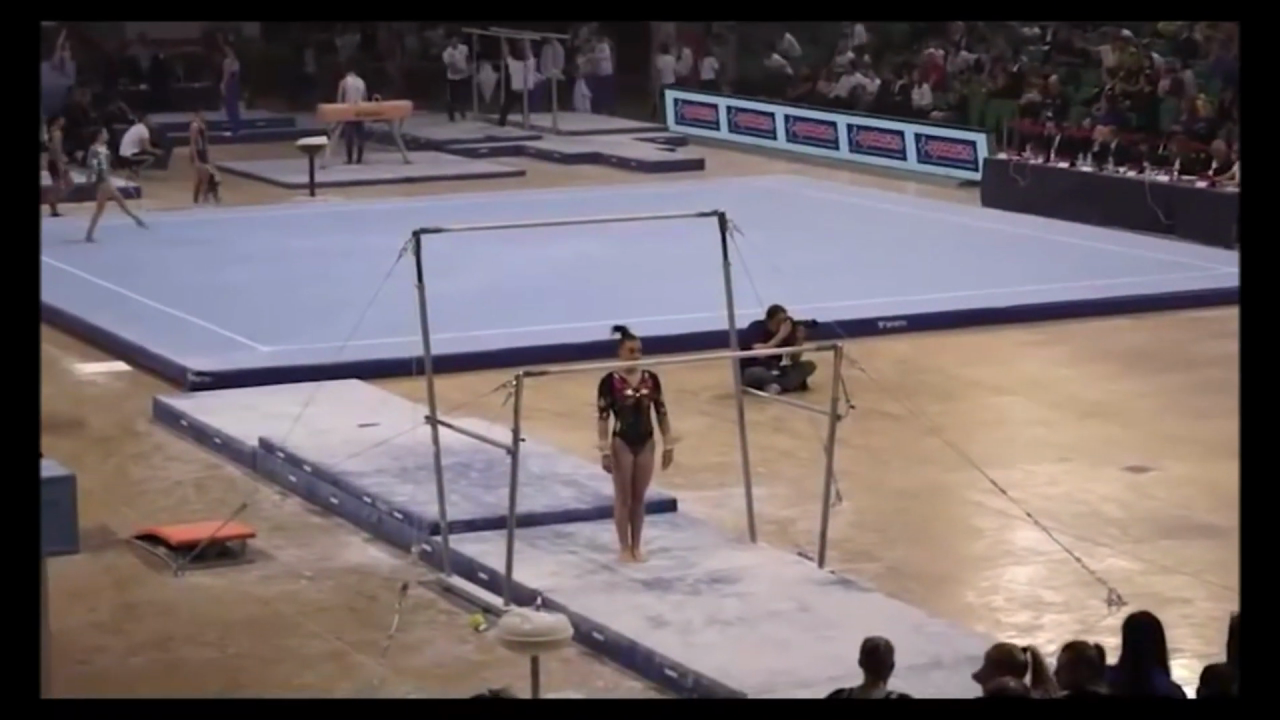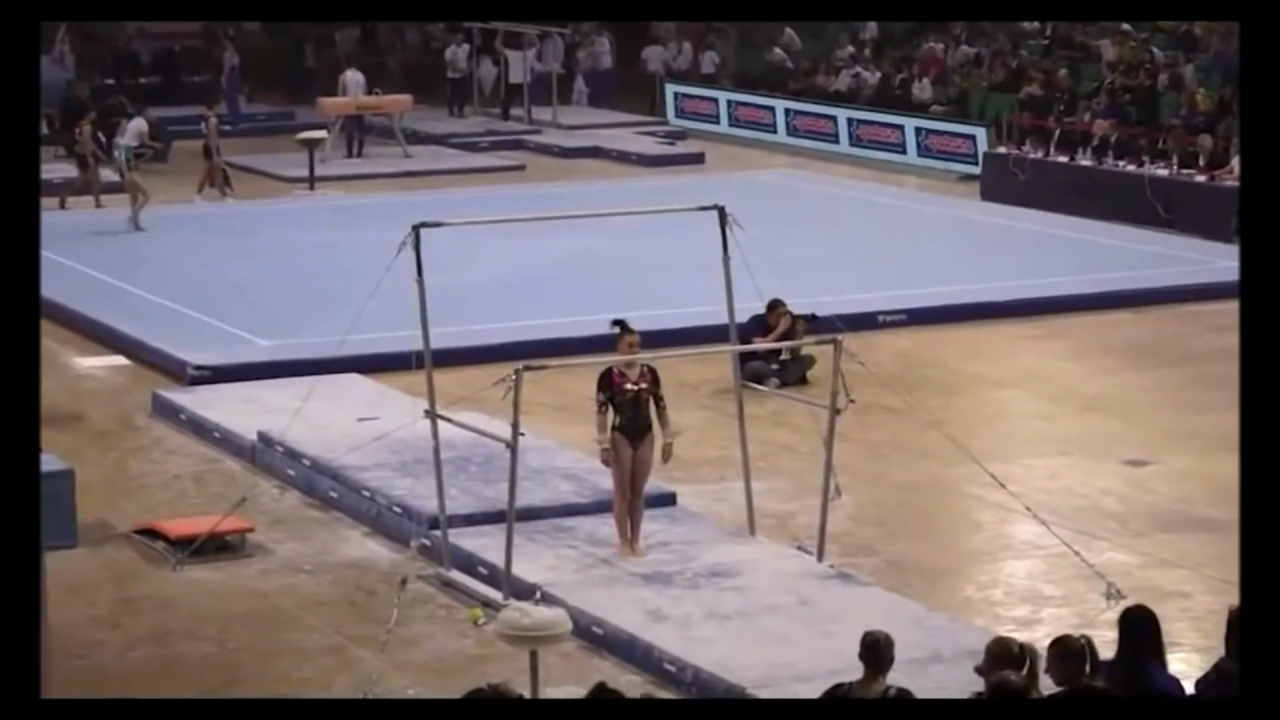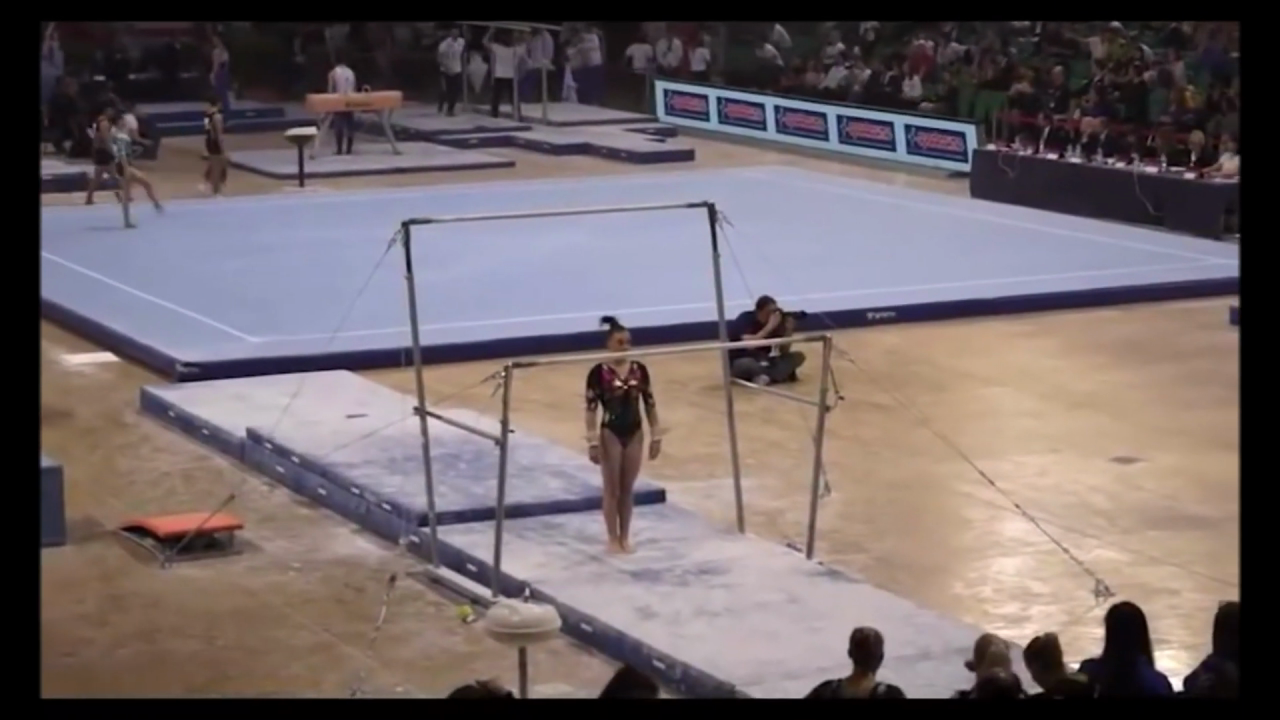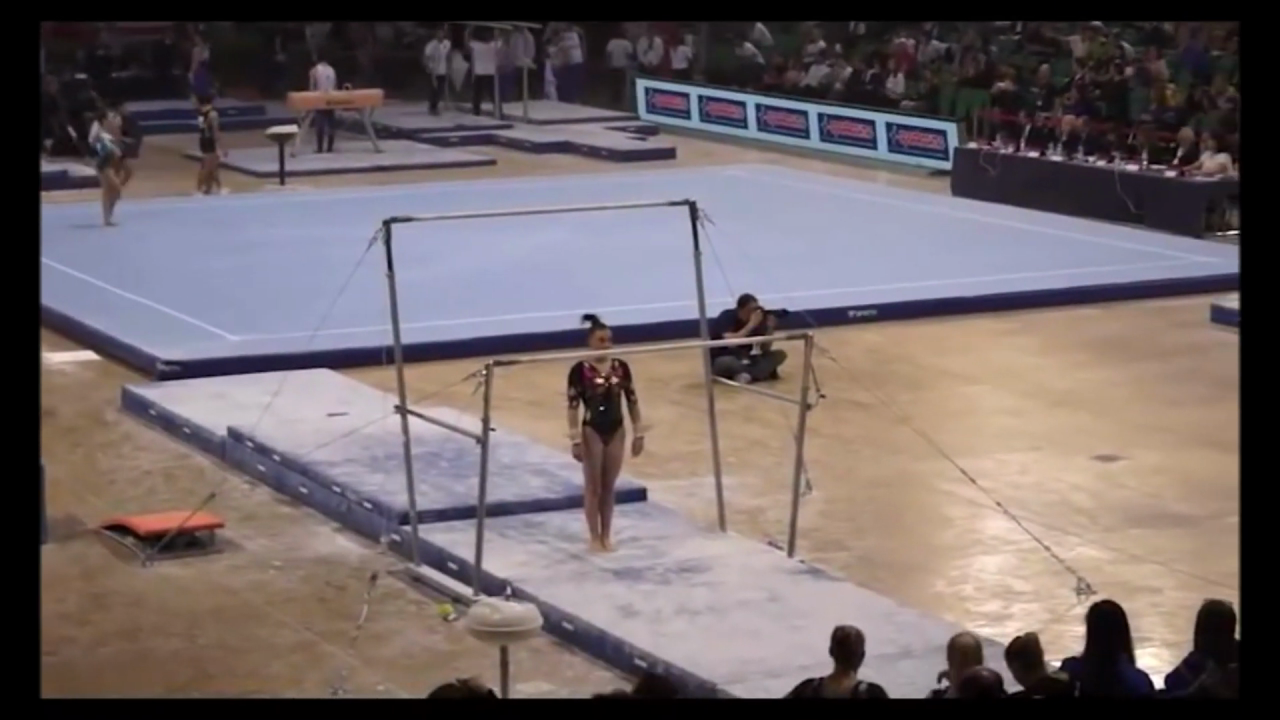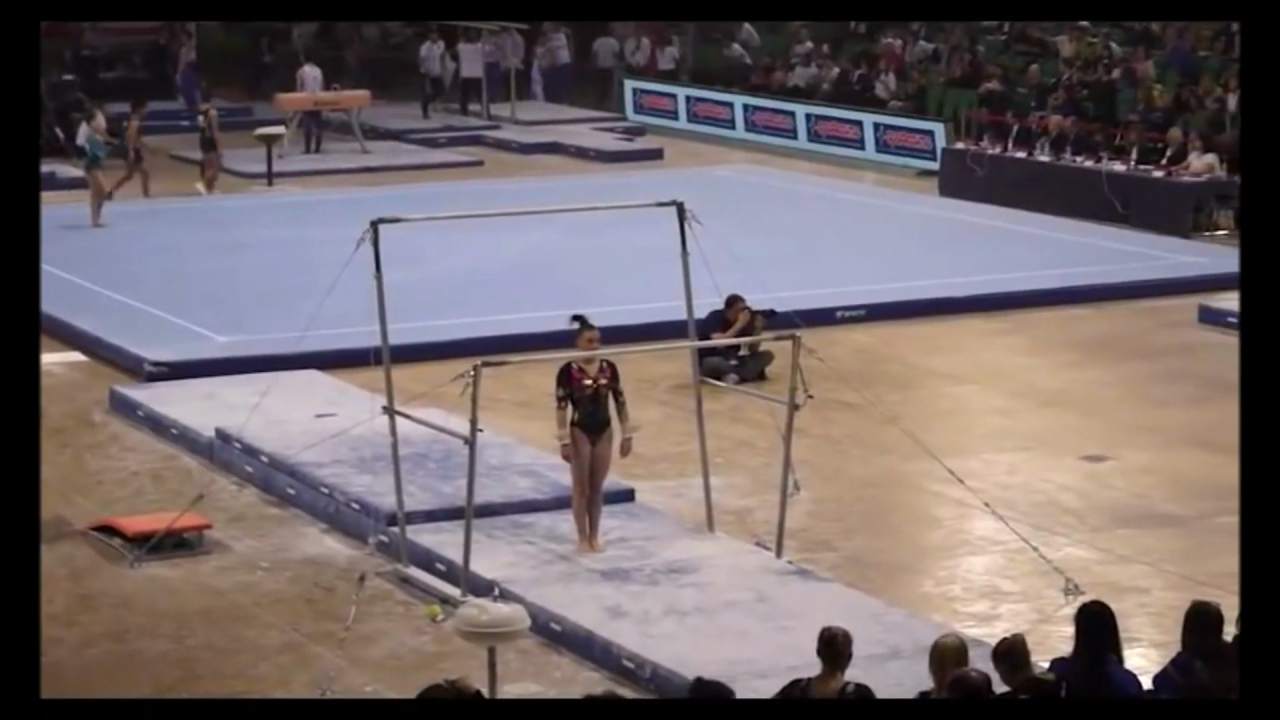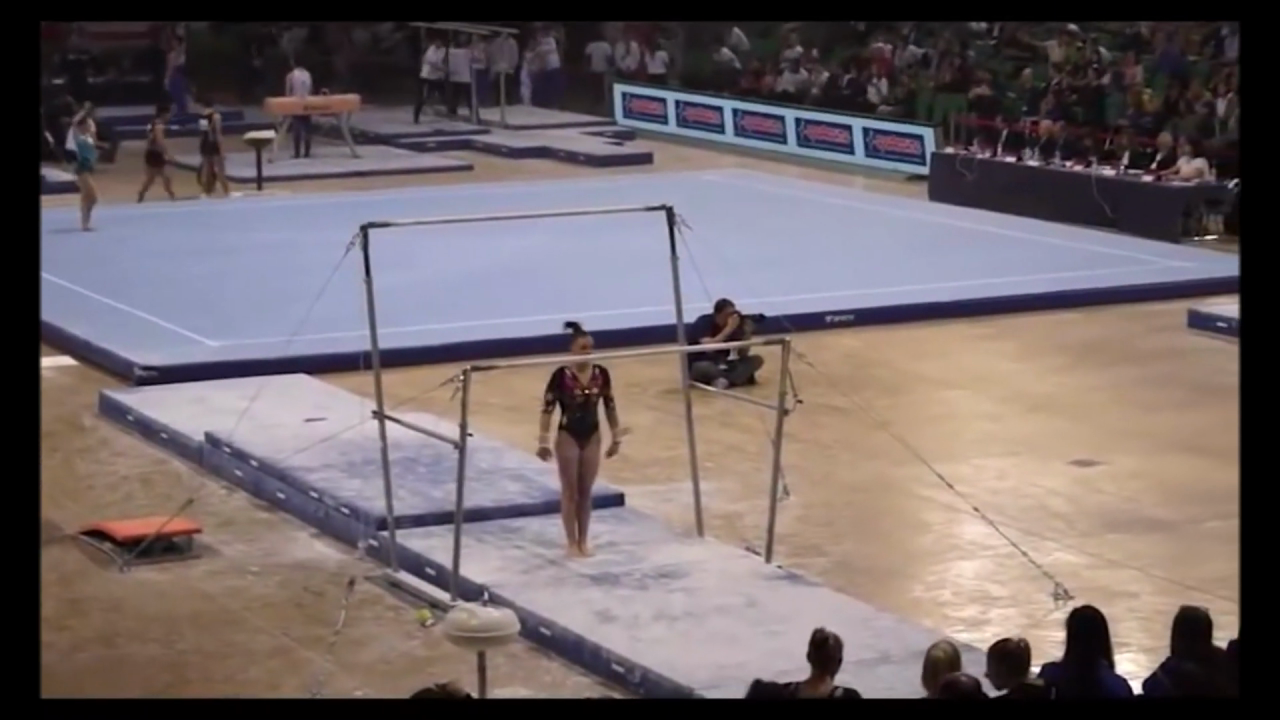
dt=0.3s
person 1, frame 1
left shoulder: (651, 379)
right shoulder: (610, 381)
left elbow: (661, 413)
right elbow: (603, 417)
left wrist: (668, 444)
right wrist: (605, 450)
left hip: (646, 442)
right hip: (622, 443)
left knee: (639, 498)
right knee: (623, 498)
left ankle: (636, 546)
right ankle: (624, 547)
person 1, frame 2
left shoulder: (650, 373)
right shoulder: (609, 376)
left elbow: (661, 407)
right elbow: (602, 412)
left wrist: (668, 438)
right wrist: (604, 444)
left hip: (645, 437)
right hip: (621, 438)
left knee: (638, 492)
right knee: (622, 492)
left ankle: (636, 540)
right ankle: (624, 542)
person 1, frame 3
left shoulder: (640, 370)
right shoulder: (599, 372)
left elbow: (650, 404)
right elbow: (591, 409)
left wrist: (656, 436)
right wrist: (593, 442)
left hip: (635, 433)
right hip: (611, 434)
left knee: (628, 489)
right knee: (612, 489)
left ankle: (625, 537)
right ankle: (613, 538)
person 1, frame 4
left shoulder: (621, 367)
right shoulder: (580, 370)
left elbow: (632, 401)
right elbow: (573, 407)
left wrist: (639, 432)
right wrist: (575, 439)
left hip: (616, 431)
right hip: (592, 432)
left knee: (609, 487)
right knee: (593, 487)
left ankle: (606, 535)
right ankle: (594, 537)
person 1, frame 5
left shoulder: (609, 368)
right shoulder: (568, 371)
left elbow: (620, 402)
right elbow: (561, 407)
left wrist: (627, 434)
right wrist: (564, 440)
left hip: (604, 432)
right hip: (580, 433)
left knee: (597, 488)
right knee: (581, 488)
left ankle: (594, 536)
right ankle: (582, 538)
person 1, frame 6
left shoulder: (601, 374)
right shoulder: (561, 375)
left elbow: (610, 406)
right elbow: (547, 409)
left wrist: (616, 437)
right wrist: (544, 442)
left hip: (592, 436)
right hip: (568, 437)
left knee: (586, 492)
right knee: (570, 492)
left ankle: (584, 541)
right ankle: (572, 543)
